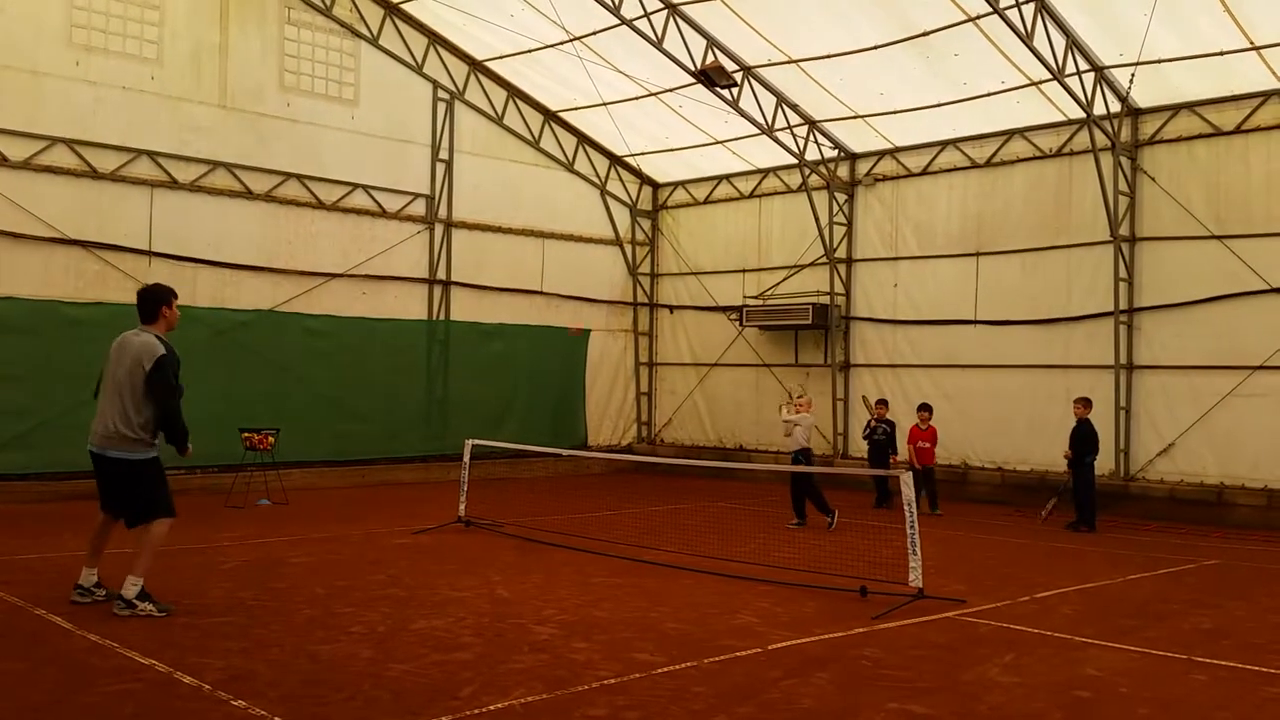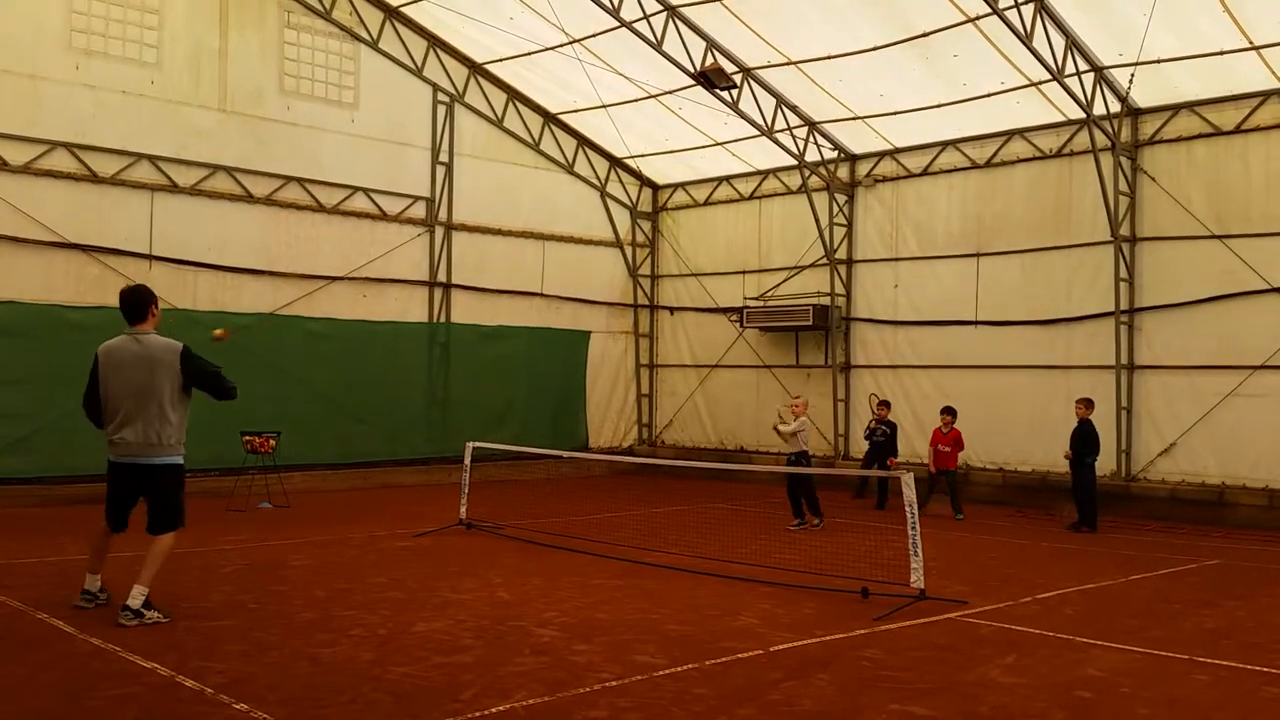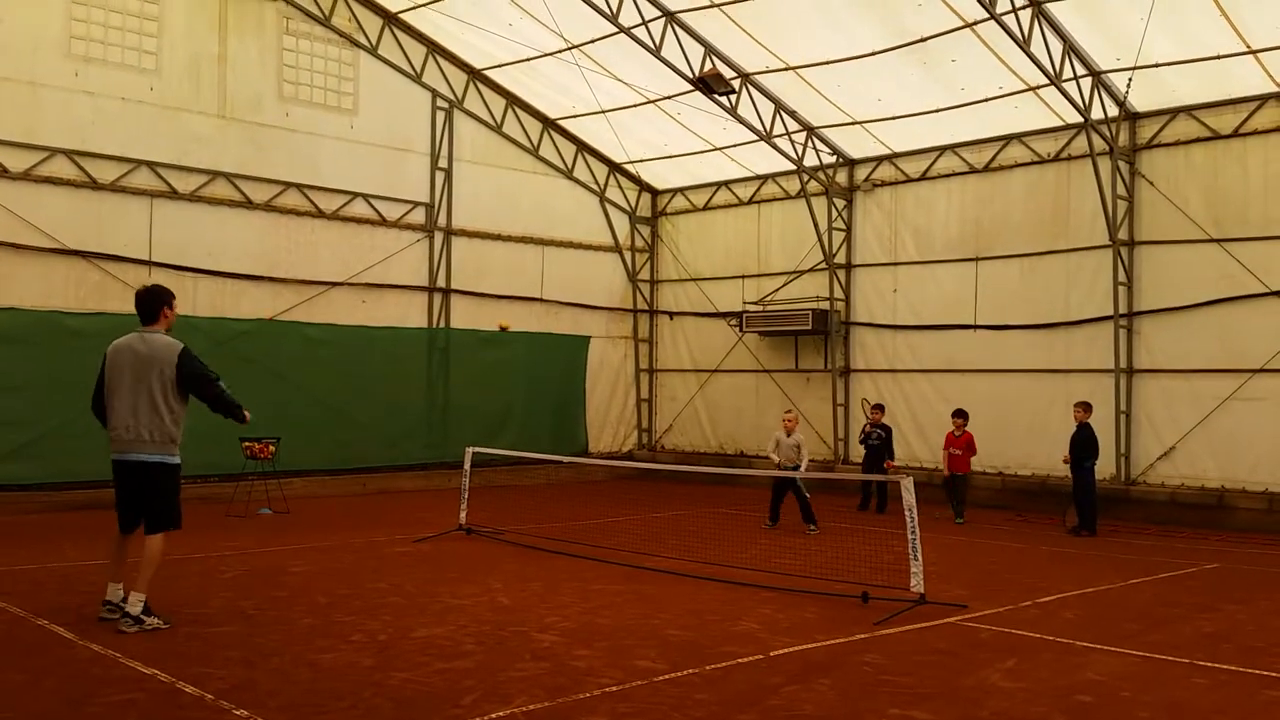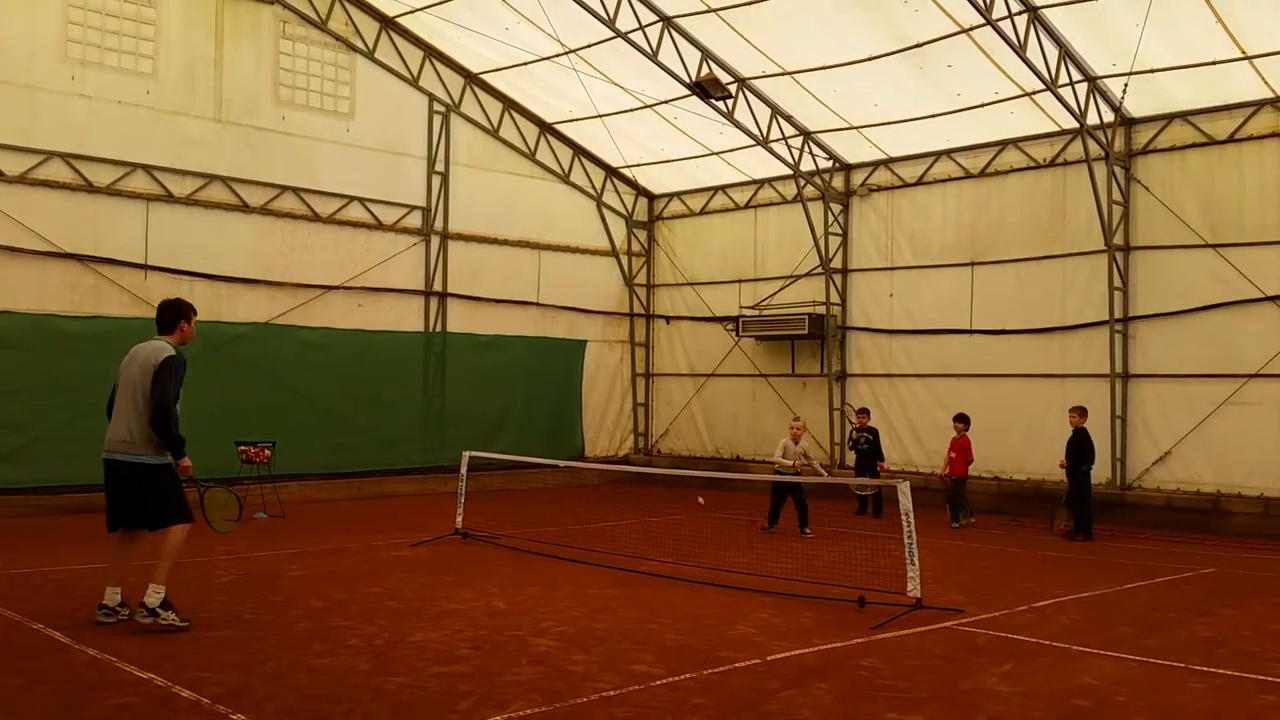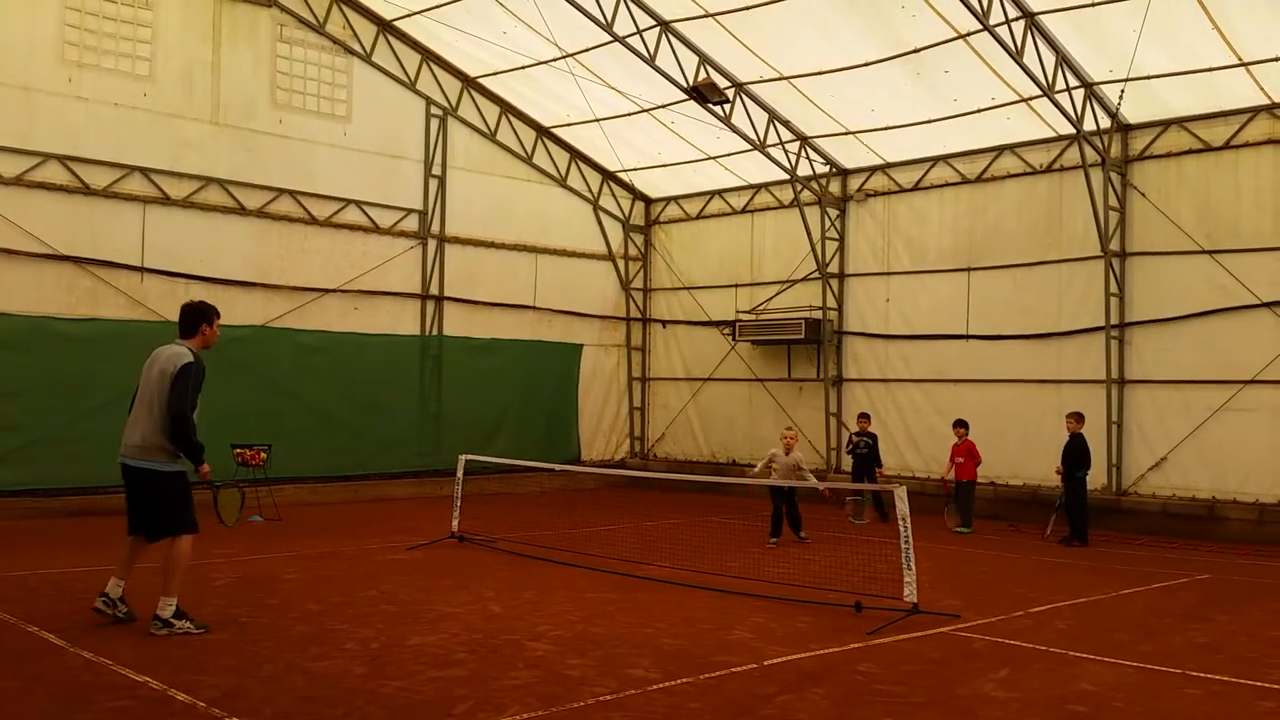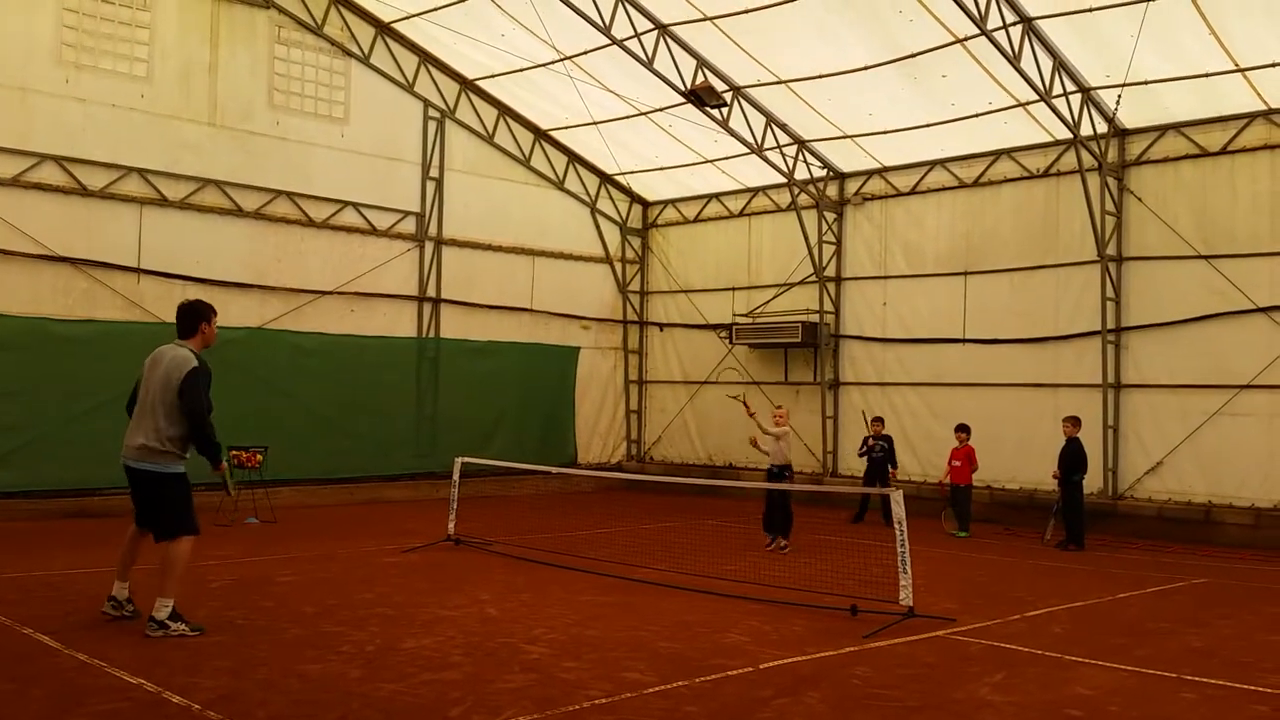
dt=0.4s
person 1, frame 1
left shoulder: (122, 341)
right shoulder: (161, 354)
right elbow: (169, 412)
right wrist: (182, 444)
left hip: (100, 445)
right hip: (133, 450)
left knee: (111, 514)
right knee: (159, 518)
left ankle: (86, 583)
right ankle: (131, 594)
person 1, frame 2
left shoulder: (105, 353)
right shoulder: (175, 352)
left elbow: (91, 406)
right elbow: (216, 384)
right wrist: (231, 390)
left hip: (121, 456)
right hip: (163, 457)
left knee: (111, 523)
right knee: (165, 531)
left ankle: (90, 589)
right ankle: (135, 604)
person 1, frame 3
left shoulder: (114, 349)
right shoulder: (175, 351)
left elbow: (98, 404)
right elbow: (210, 390)
right wrist: (239, 412)
left hip: (122, 454)
right hip: (159, 455)
left knee: (127, 527)
right knee: (157, 531)
left ankle: (113, 599)
right ankle: (135, 609)
person 1, frame 4
left shoulder: (135, 353)
right shoulder: (171, 358)
left elbow: (114, 406)
right elbow: (162, 411)
right wrist: (179, 452)
left hip: (116, 453)
right hip: (147, 457)
left knee: (127, 529)
right knee: (178, 524)
left ankle: (110, 603)
right ankle: (153, 601)
person 1, frame 5
left shoulder: (159, 354)
right shoulder: (190, 364)
right elbow: (180, 419)
right wrist: (198, 459)
left hip: (132, 455)
right hip: (160, 461)
left knee: (144, 530)
right knee: (181, 533)
left ankle: (112, 594)
right ankle: (166, 614)
person 1, frame 6
left shoulder: (156, 356)
right shoulder: (194, 368)
left elbow: (133, 405)
right elbow: (199, 423)
right wrist: (216, 459)
left hip: (133, 457)
right hip: (162, 464)
left knee: (143, 526)
right knee: (181, 535)
left ankle: (118, 597)
right ankle: (162, 616)
